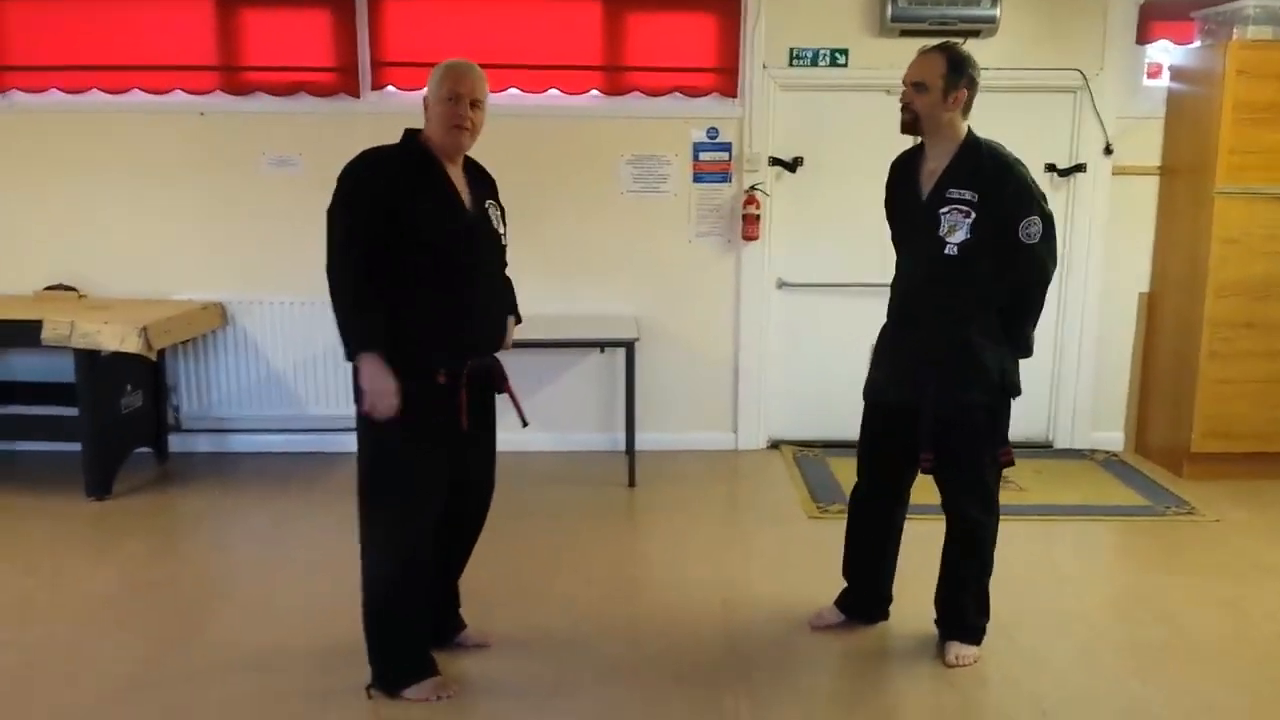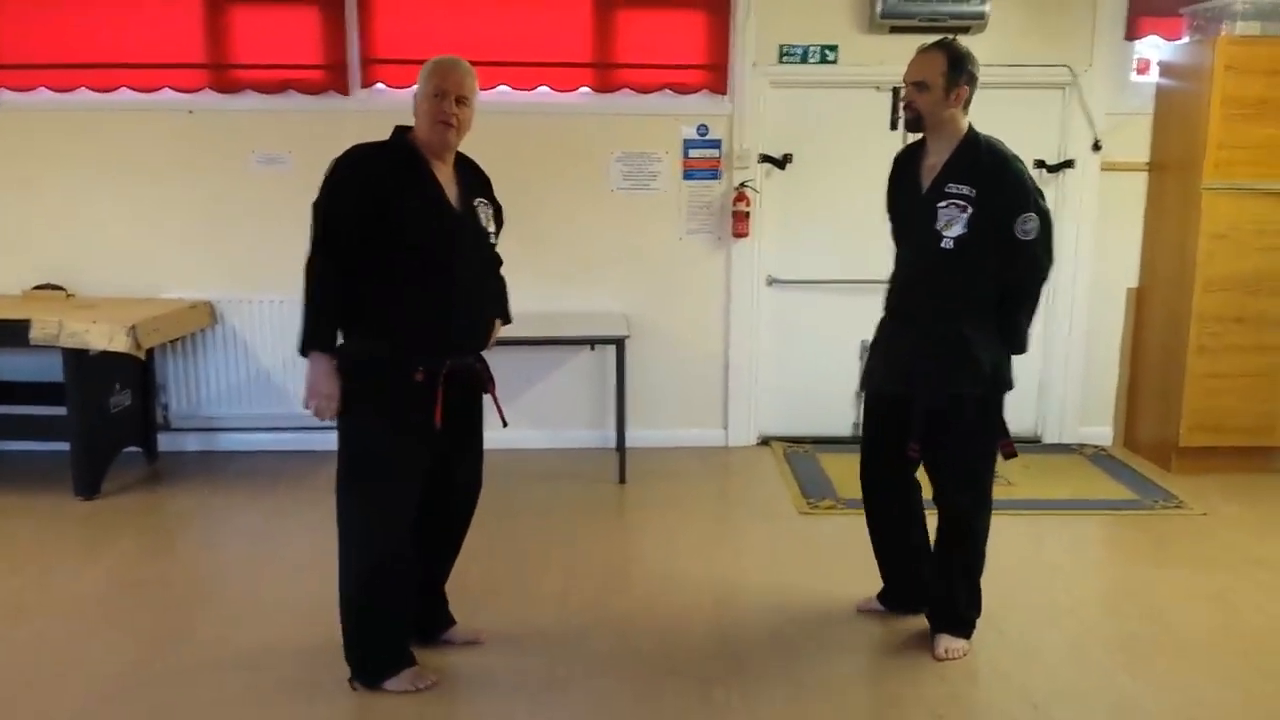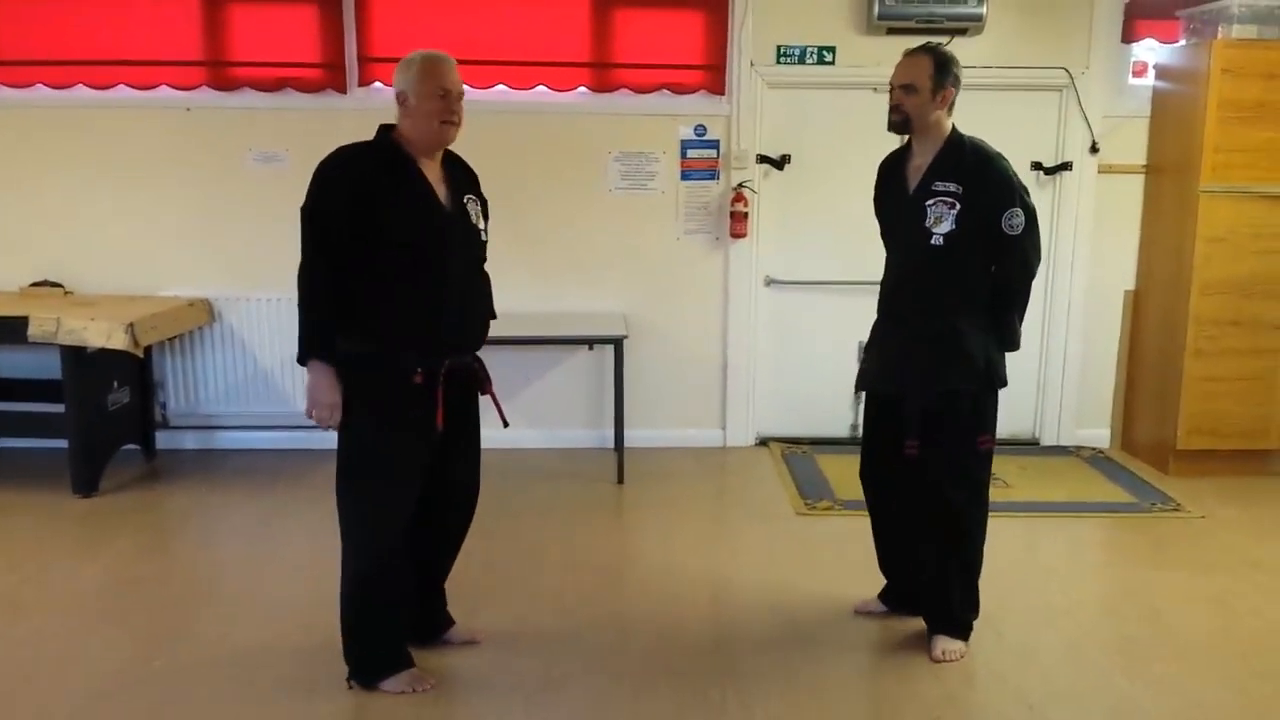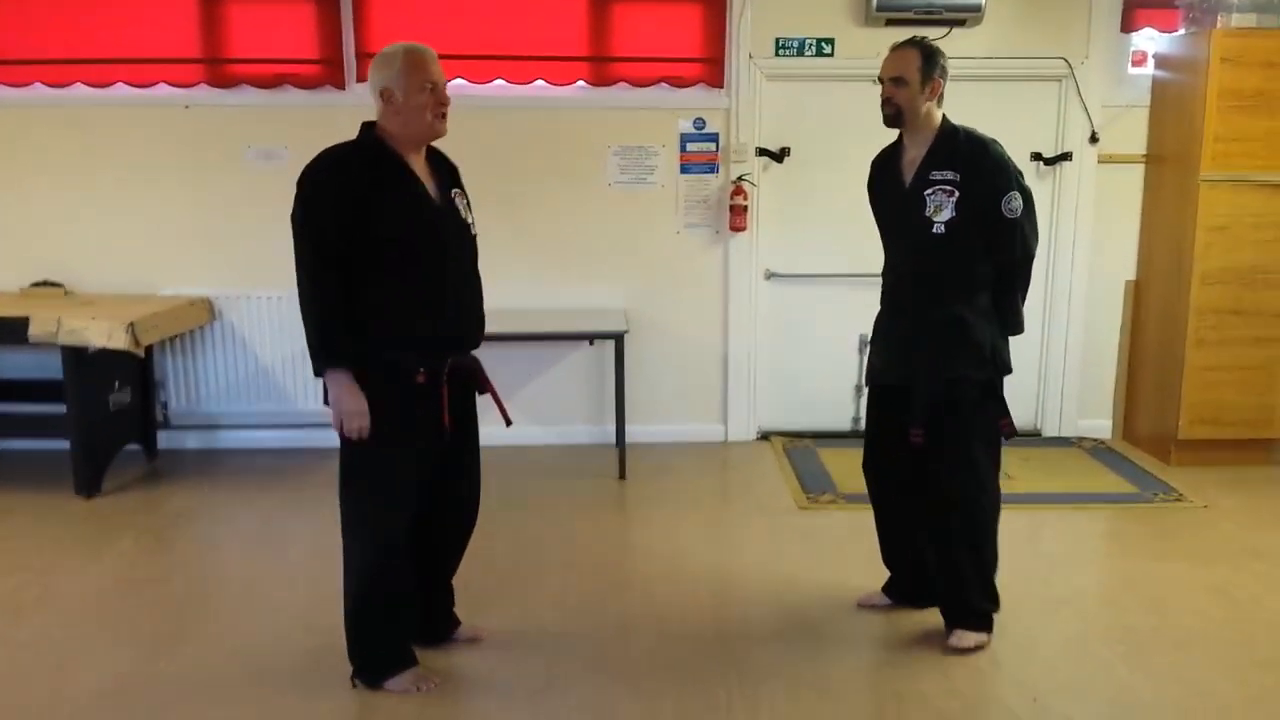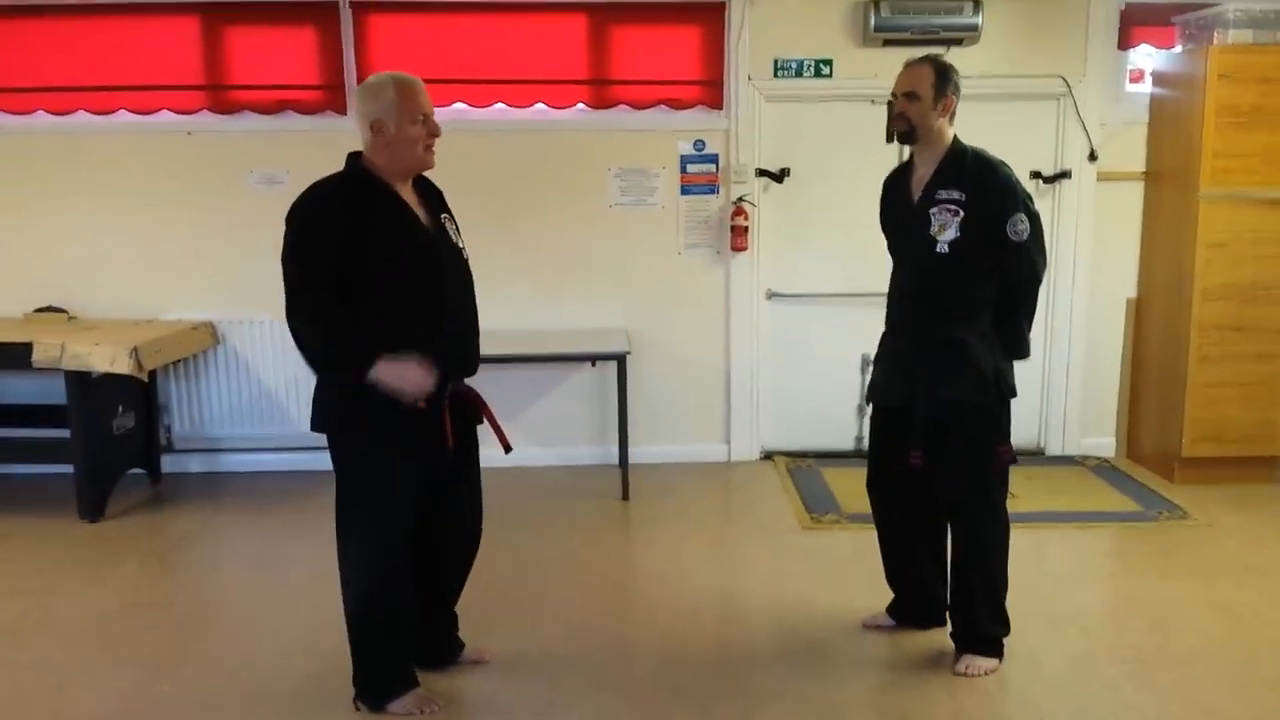
dt=0.3s
person 1, frame 1
left shoulder: (480, 182)
right shoulder: (377, 173)
right elbow: (349, 272)
left wrist: (505, 316)
right wrist: (369, 358)
left hip: (468, 376)
right hip: (403, 377)
left knee: (464, 505)
right knee: (401, 515)
left ankle: (437, 619)
right ankle: (397, 663)
person 1, frame 2
left shoulder: (475, 181)
right shoulder: (365, 170)
right elbow: (329, 267)
left wrist: (495, 314)
right wrist: (322, 355)
left hip: (456, 375)
right hip: (385, 375)
left knee: (451, 501)
right knee: (379, 513)
left ankle: (425, 614)
right ankle: (377, 656)
person 1, frame 3
left shoulder: (462, 177)
right shoulder: (351, 172)
right elbow: (320, 274)
left wrist: (480, 318)
right wrist: (320, 365)
left hip: (452, 376)
right hip: (381, 378)
left knee: (448, 503)
right knee: (379, 516)
left ankle: (423, 616)
right ankle: (375, 656)
person 1, frame 4
left shoulder: (442, 170)
right shoulder: (338, 174)
right elbow: (320, 284)
left wrist: (461, 350)
right wrist: (336, 374)
left hip: (448, 375)
right hip: (381, 381)
left knee: (451, 505)
right knee: (381, 517)
left ankle: (431, 616)
right ankle: (380, 657)
person 1, frame 5
left shoulder: (428, 196)
right shoulder: (329, 206)
right elbow: (310, 313)
left wrist: (457, 378)
right wrist: (375, 368)
left hip: (444, 403)
right hip: (374, 409)
left knee: (453, 529)
right knee: (379, 542)
left ankle: (435, 640)
person 2, frame 1
left shoulder: (1002, 174)
right shoulder: (903, 170)
left elbow: (1035, 268)
left wrist: (1000, 345)
right wrist: (913, 329)
left hip: (973, 367)
right hip: (902, 354)
left knee: (969, 502)
right knee: (877, 484)
left ankle: (962, 624)
right ankle: (863, 598)
person 2, frame 2
left shoulder: (999, 171)
right shoulder: (904, 165)
left elbow: (1032, 264)
left wrist: (998, 341)
right wrist: (910, 322)
left hip: (966, 360)
right hip: (899, 347)
left knee: (960, 492)
right knee: (883, 474)
left ankle: (953, 616)
right ankle: (906, 588)
person 2, frame 3
left shoulder: (984, 170)
right shoulder: (891, 170)
left elbow: (1020, 260)
left wrist: (990, 337)
right wrist: (902, 323)
left hip: (960, 358)
right hip: (895, 349)
left knee: (955, 490)
right knee: (886, 477)
left ankle: (951, 617)
right ankle: (906, 590)
person 2, frame 4
left shoulder: (980, 157)
right shoulder: (884, 166)
left elbow: (1018, 244)
left wrist: (993, 323)
right wrist: (905, 315)
left hip: (965, 348)
right hip: (899, 341)
left knee: (966, 479)
right knee: (890, 468)
left ankle: (971, 611)
right ankle: (913, 582)
person 2, frame 5
left shoulder: (988, 178)
right shoulder: (896, 184)
left elbow: (1026, 268)
left wrist: (999, 347)
right wrist: (908, 337)
left hip: (969, 369)
right hip: (904, 362)
left knee: (973, 503)
right knee: (895, 490)
left ankle: (981, 635)
right ankle: (917, 604)
